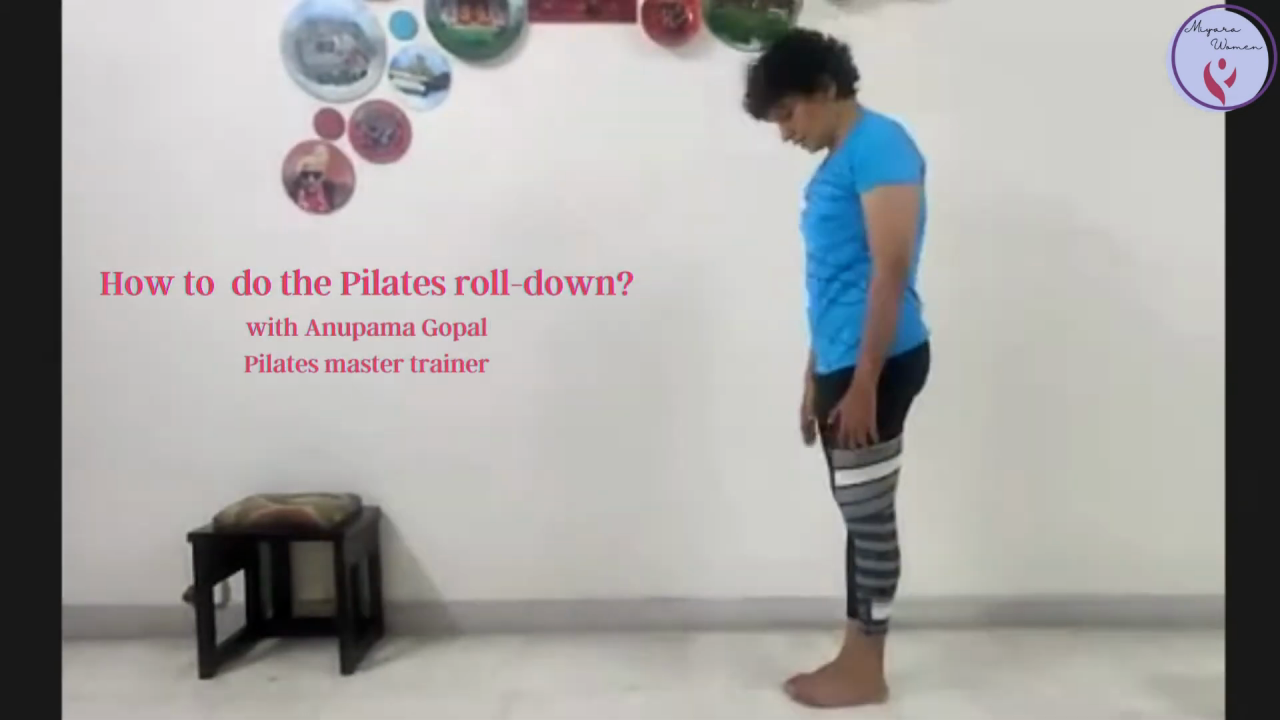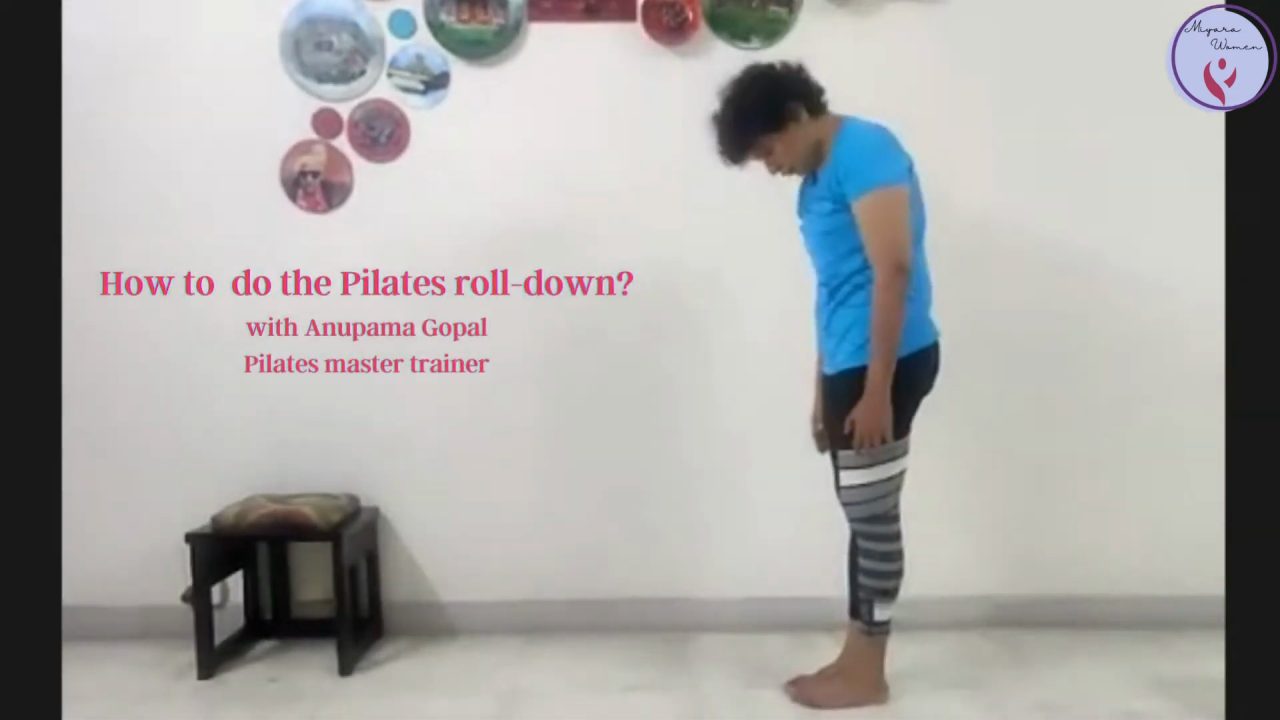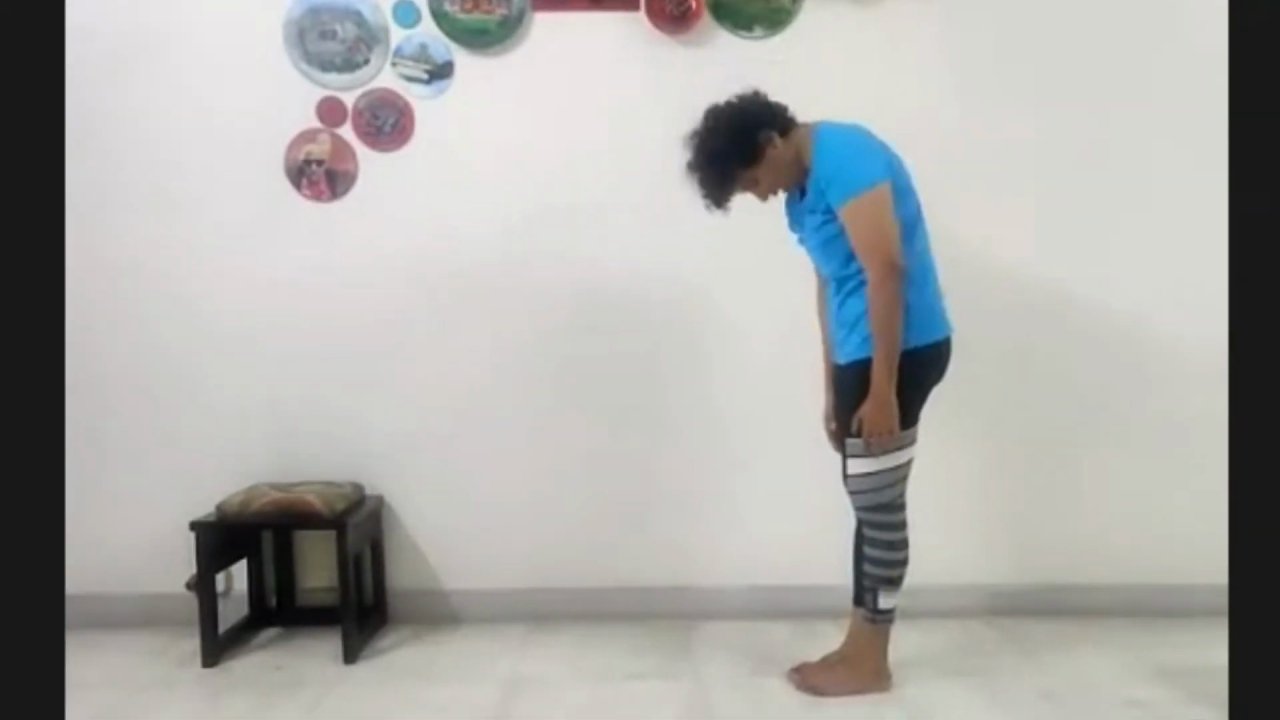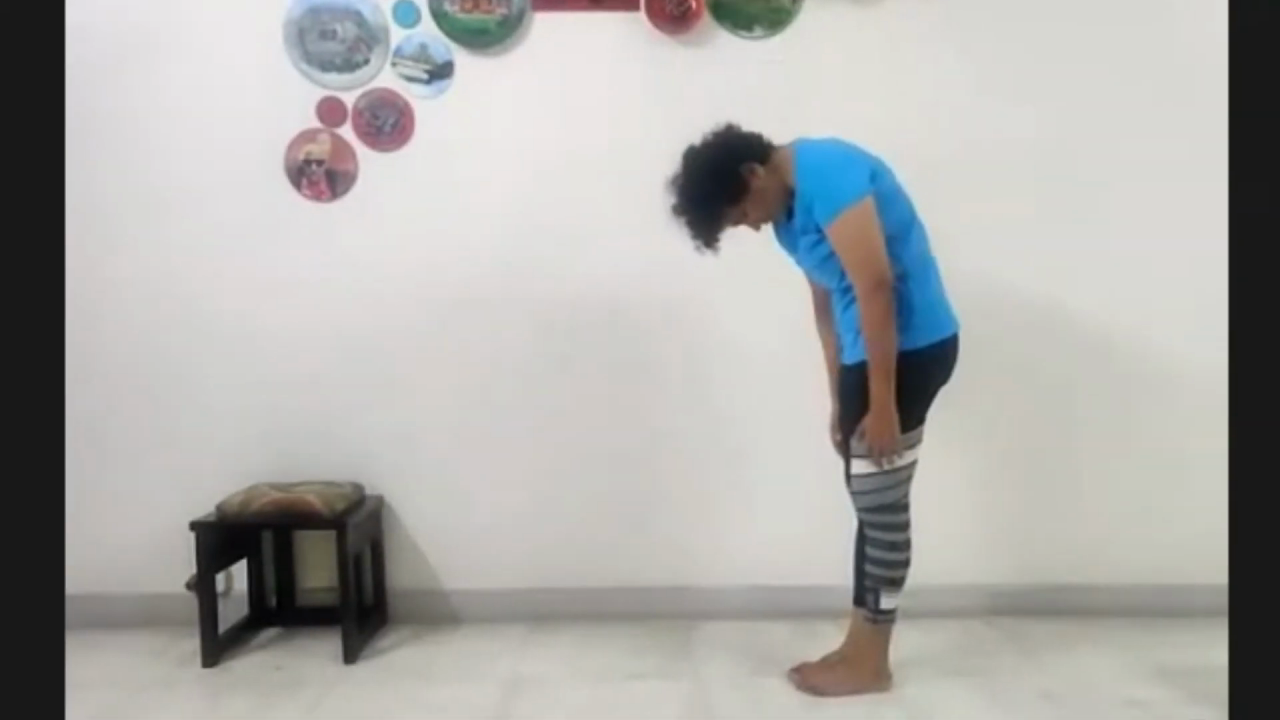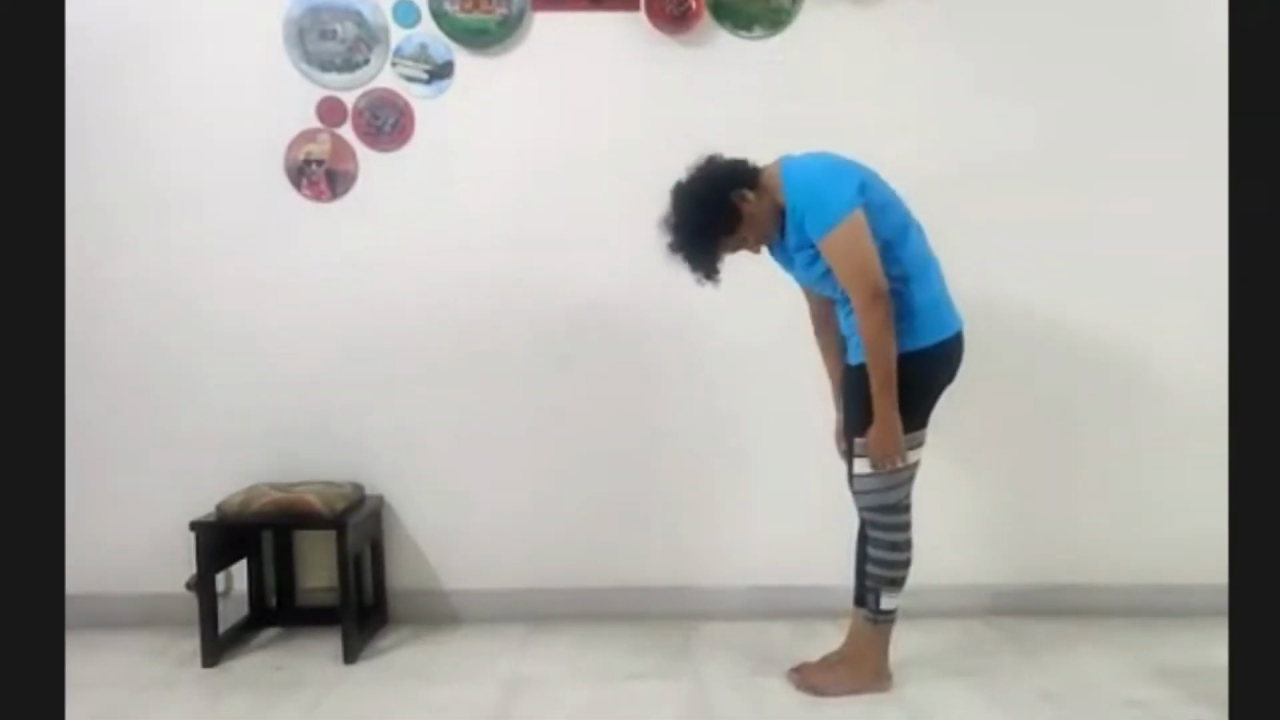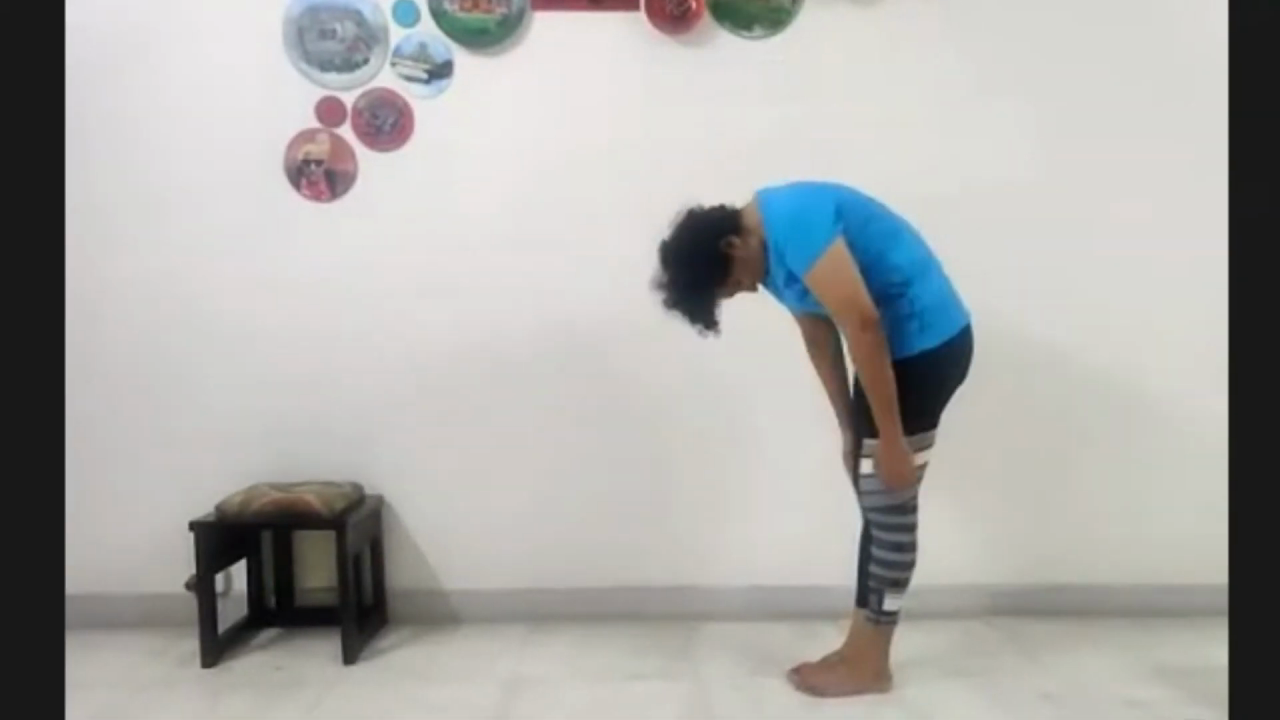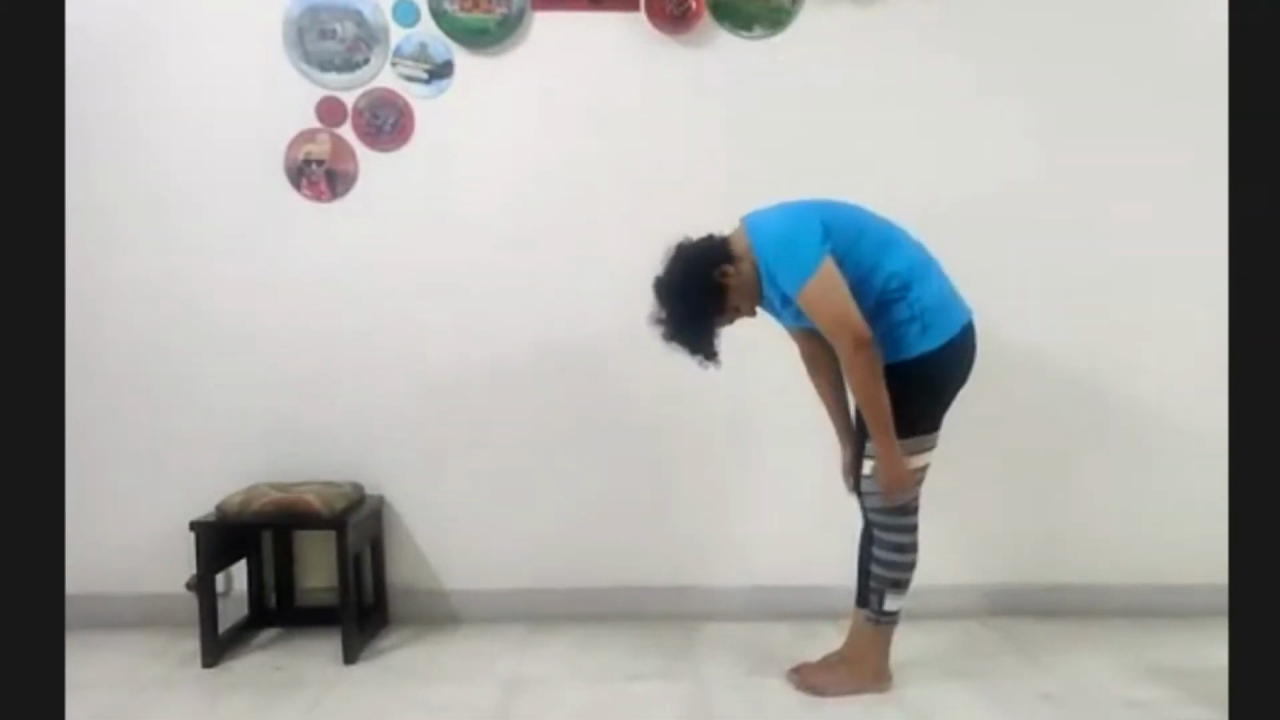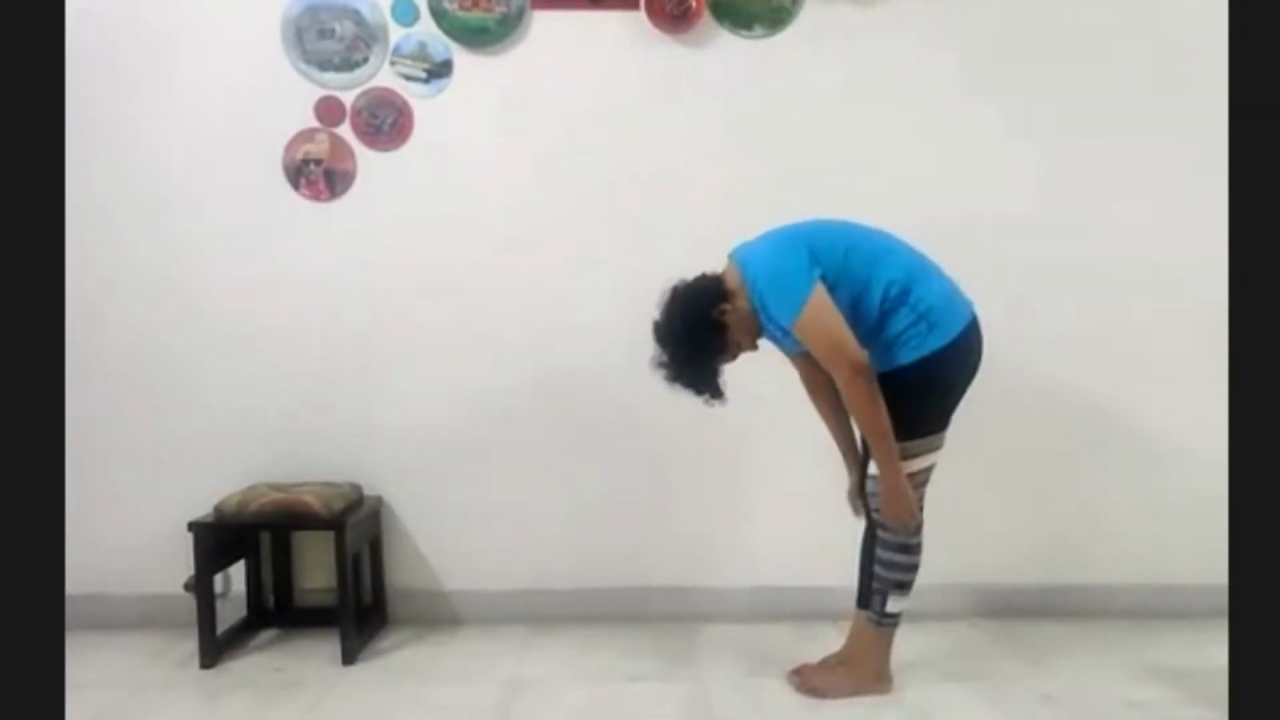
dt=0.3s
person 1, frame 1
left shoulder: (879, 146)
right shoulder: (834, 165)
left elbow: (891, 268)
left wrist: (863, 388)
right wrist: (816, 381)
left hip: (877, 364)
right hip: (842, 363)
left knee: (868, 515)
right knee: (859, 513)
left ankle: (866, 673)
right ankle: (855, 659)
person 1, frame 2
left shoulder: (866, 151)
right shoulder: (818, 181)
left elbow: (892, 272)
left wrist: (878, 392)
right wrist: (823, 390)
left hip: (884, 365)
right hip: (849, 365)
left knee: (872, 516)
right knee: (862, 515)
left ankle: (867, 674)
right ankle: (856, 660)
person 1, frame 3
left shoulder: (845, 155)
right shoulder: (803, 192)
left elbow: (887, 272)
left wrist: (882, 391)
right wrist: (832, 390)
left hip: (902, 349)
right hip: (863, 352)
left knee: (877, 505)
right knee: (868, 502)
left ankle: (869, 663)
right ankle: (859, 647)
person 1, frame 4
left shoulder: (826, 172)
right shoulder: (792, 208)
left elbow: (875, 286)
left wrist: (882, 403)
right wrist: (840, 400)
left hip: (908, 347)
right hip: (870, 351)
left knee: (881, 505)
right knee: (870, 503)
left ankle: (869, 663)
right ankle: (859, 648)
person 1, frame 5
left shoulder: (813, 189)
right shoulder: (782, 222)
left elbow: (873, 299)
left wrist: (885, 416)
right wrist: (843, 407)
left hip: (916, 343)
right hip: (884, 345)
left knee: (882, 506)
right knee: (872, 502)
left ankle: (869, 664)
right ankle: (859, 648)
person 1, frame 6
left shoulder: (793, 222)
right shoulder: (773, 246)
left elbow: (863, 324)
right elbow: (820, 336)
left wrist: (891, 437)
right wrist: (850, 429)
left hip: (925, 342)
right hip: (900, 345)
left knee: (888, 505)
right knee: (875, 502)
left ankle: (869, 664)
right ankle: (860, 648)
person 1, frame 7
left shoulder: (780, 247)
right shoulder: (764, 266)
left elbow: (856, 344)
right elbow: (818, 353)
left wrist: (887, 450)
right wrist: (851, 446)
left hip: (928, 340)
right hip: (903, 343)
left knee: (891, 506)
right knee: (877, 500)
left ankle: (869, 664)
right ankle: (860, 648)
person 1, frame 8
left shoulder: (772, 276)
right shoulder: (759, 290)
left elbow: (852, 369)
right elbow: (819, 378)
left wrist: (892, 473)
right wrist: (856, 467)
left hip: (934, 340)
right hip: (912, 344)
left knee: (894, 507)
right knee: (877, 505)
left ankle: (869, 665)
right ankle: (860, 650)
